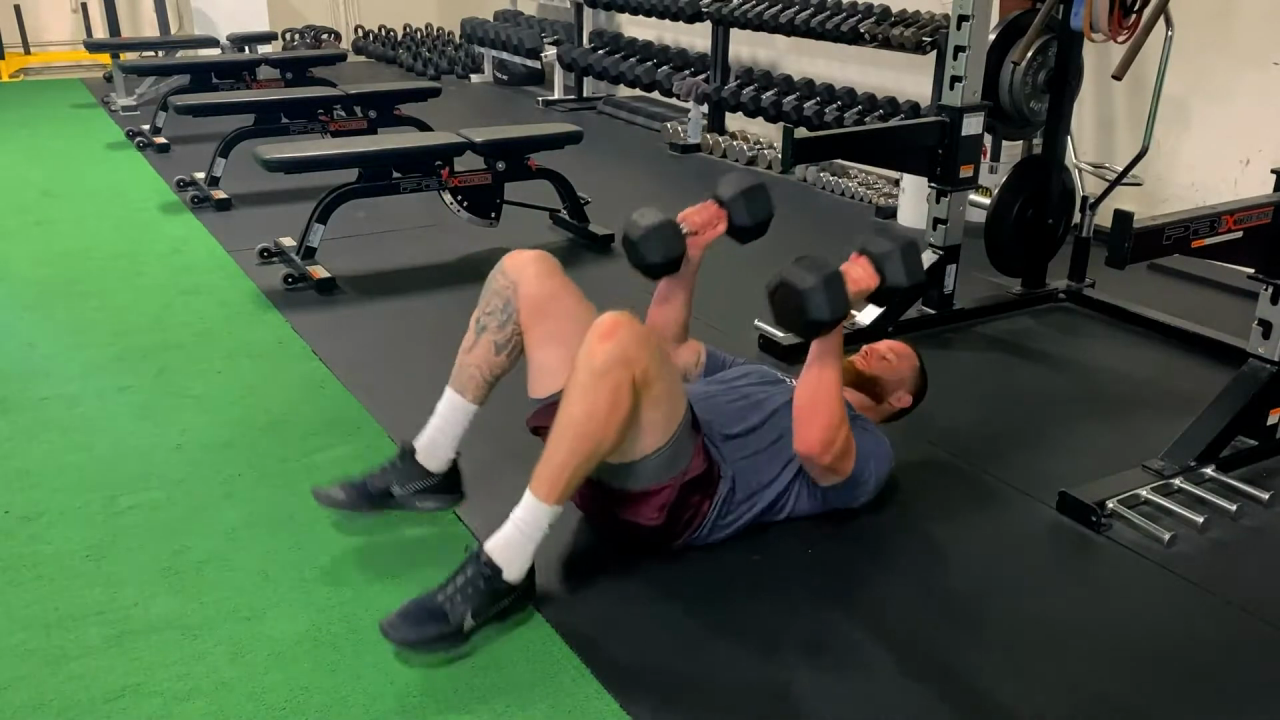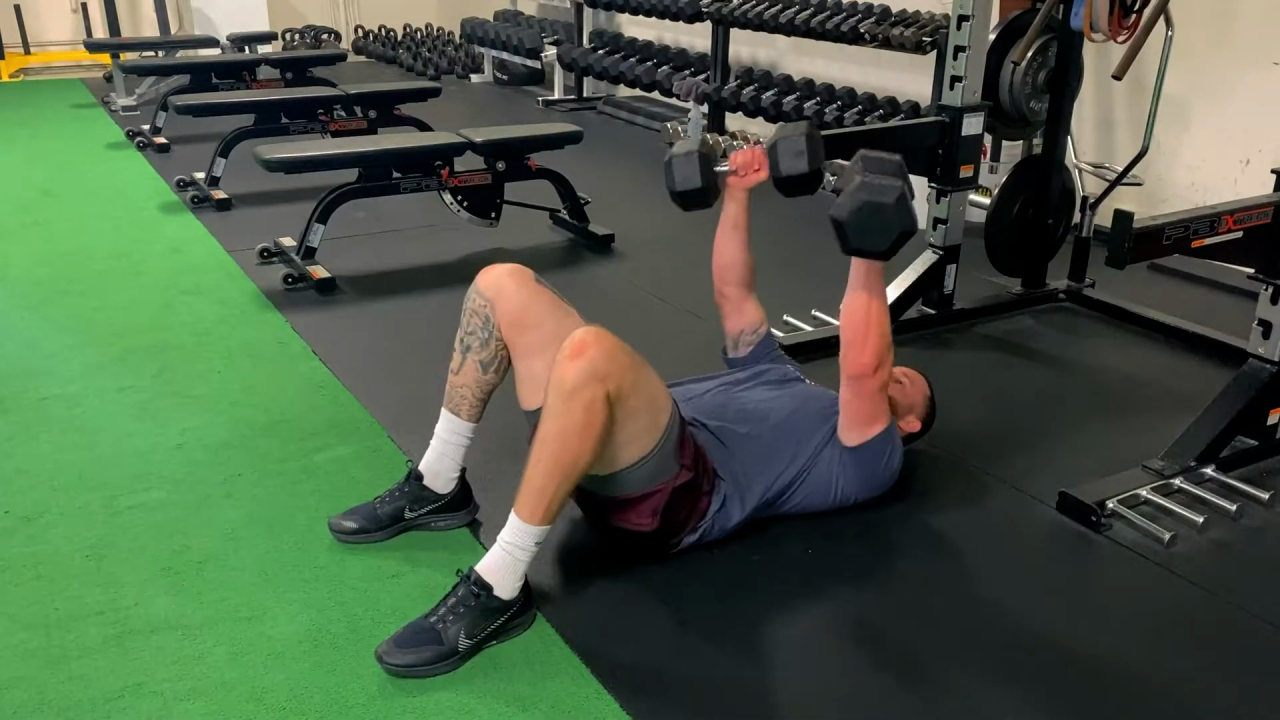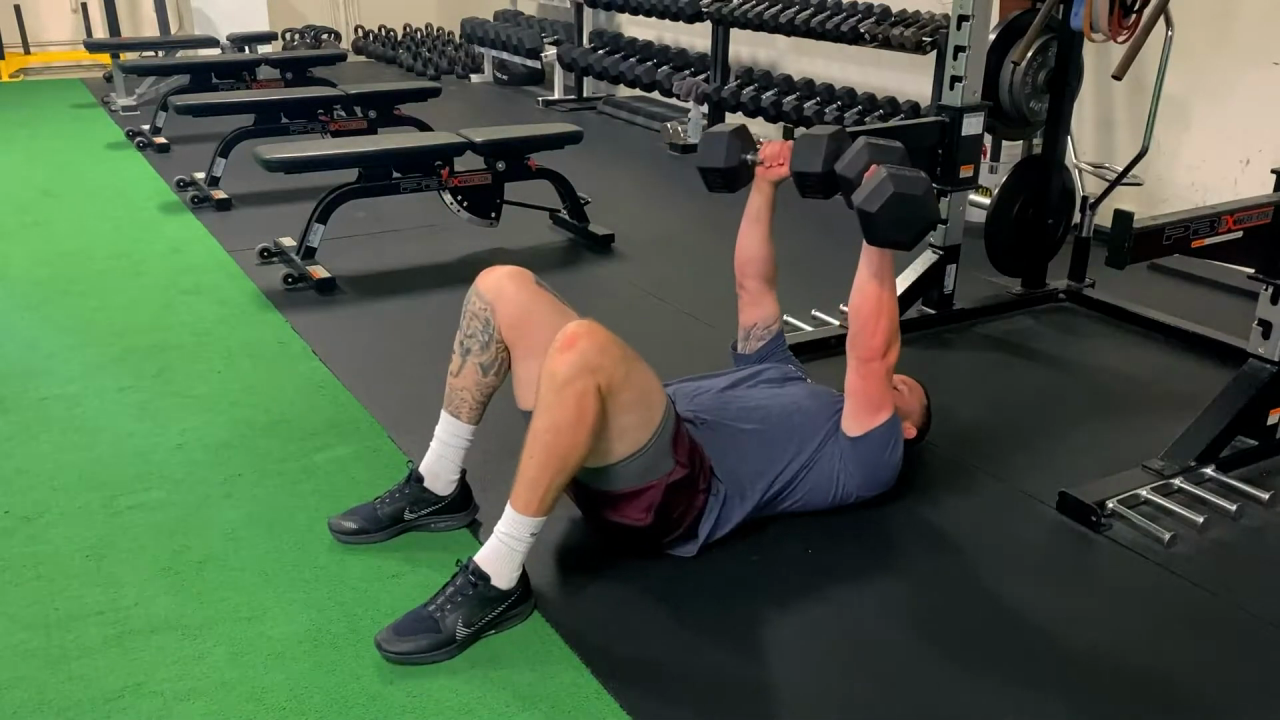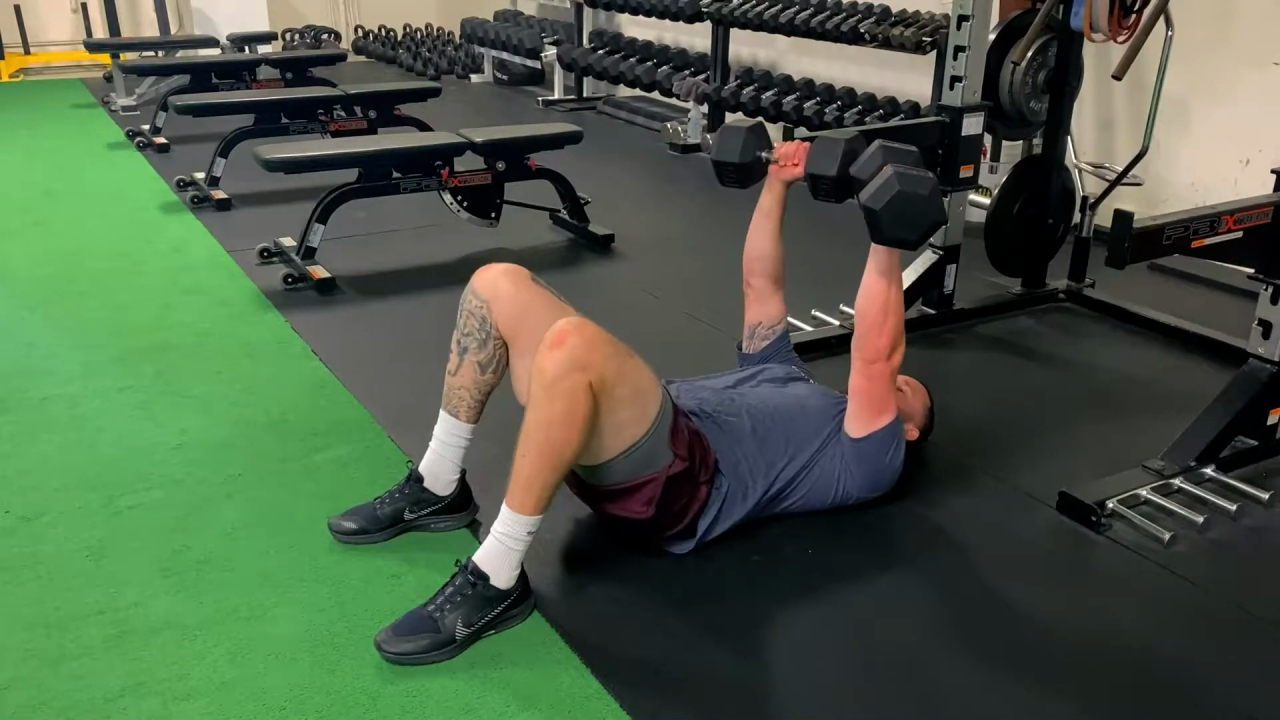
dt=0.3s
person 1, frame 1
left shoulder: (865, 453)
right shoulder: (762, 376)
left elbow: (815, 444)
right elbow: (668, 340)
left wrist: (828, 326)
right wrist: (690, 253)
left hip: (674, 491)
right hip: (607, 453)
left knee: (616, 334)
right knee: (527, 270)
left ankle: (502, 570)
right ankle: (427, 465)
person 1, frame 2
left shoulder: (870, 456)
right shoulder: (781, 377)
left elbow: (859, 365)
right elbow: (733, 291)
left wrist: (868, 254)
right wrist: (736, 196)
left hip: (669, 491)
right hip: (605, 444)
left knee: (589, 351)
right knee: (503, 285)
left ankle: (499, 588)
right ankle: (437, 486)
person 1, frame 3
left shoulder: (865, 457)
right shoulder: (787, 380)
left elbow: (871, 351)
right elbow: (753, 285)
right wrist: (762, 186)
left hip: (670, 485)
right hip: (607, 446)
left knee: (582, 345)
right knee: (503, 288)
left ankle: (496, 581)
right ankle: (438, 488)
person 1, frame 4
left shoulder: (869, 459)
right shoulder: (791, 380)
left elbow: (876, 352)
right elbow: (761, 283)
left wrist: (885, 238)
right wrist: (776, 185)
left hip: (675, 478)
right hip: (612, 439)
left knee: (572, 343)
right knee: (498, 285)
left ankle: (495, 580)
right ankle: (437, 487)
